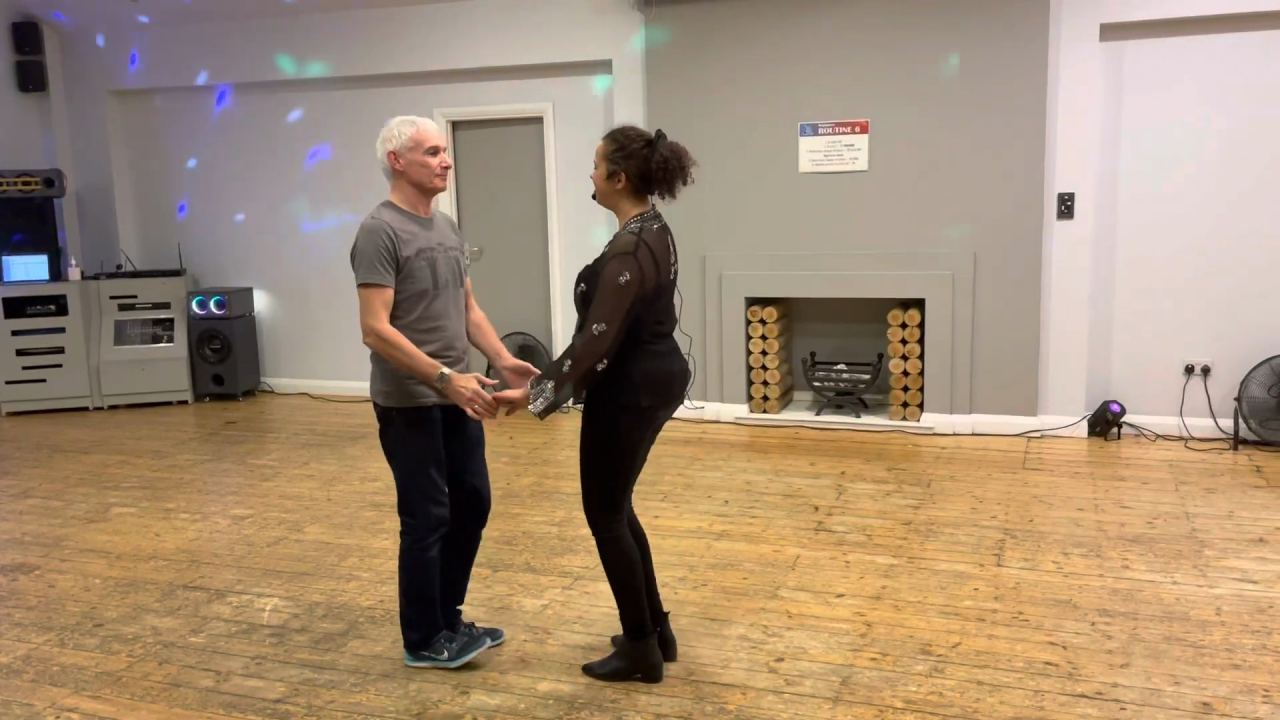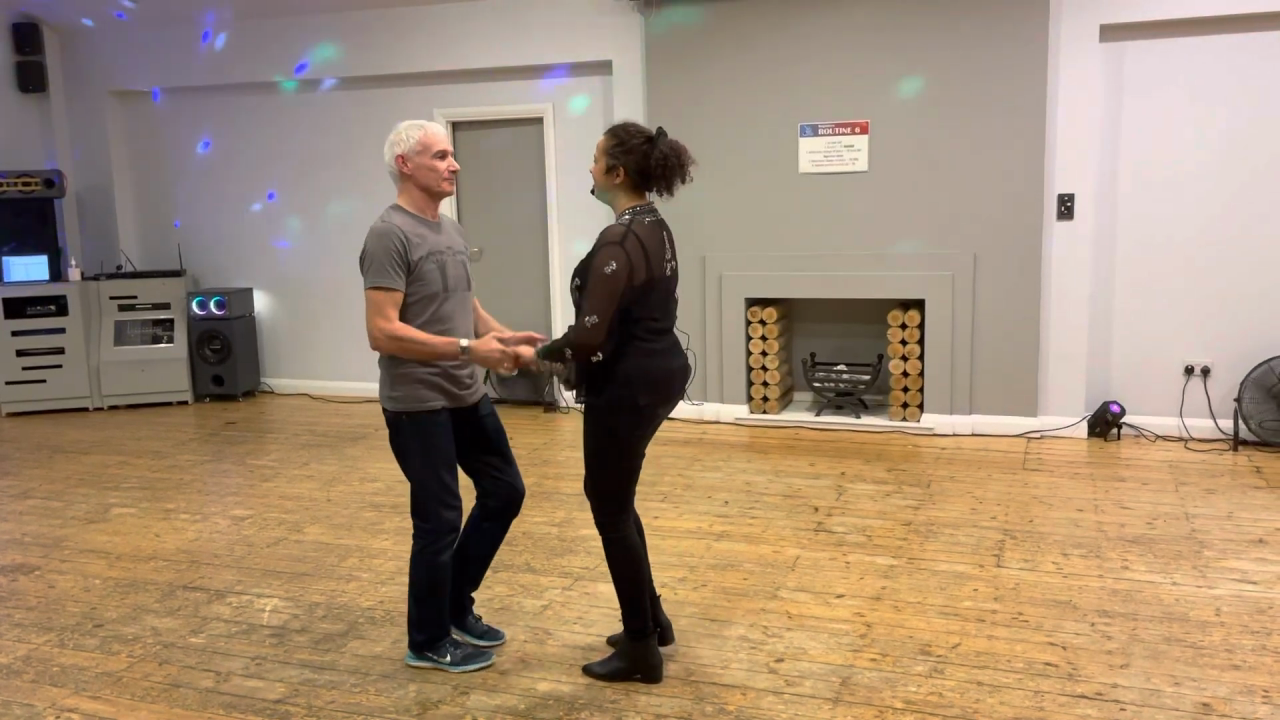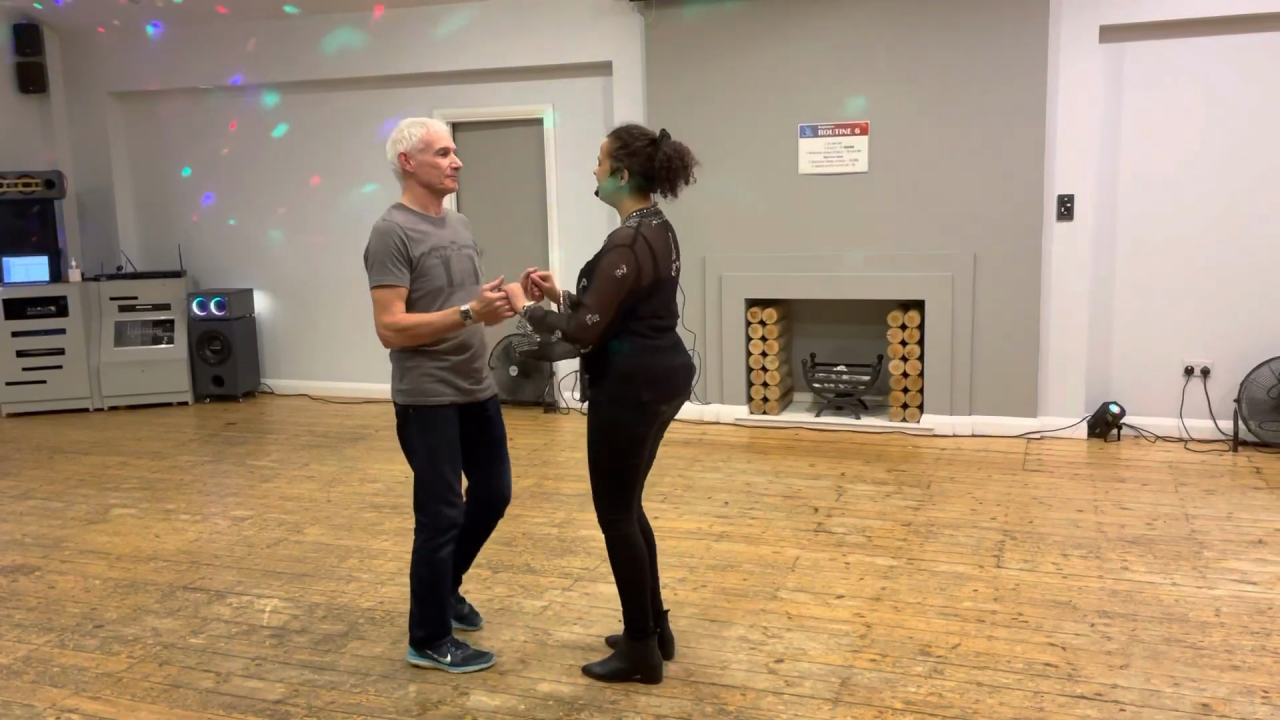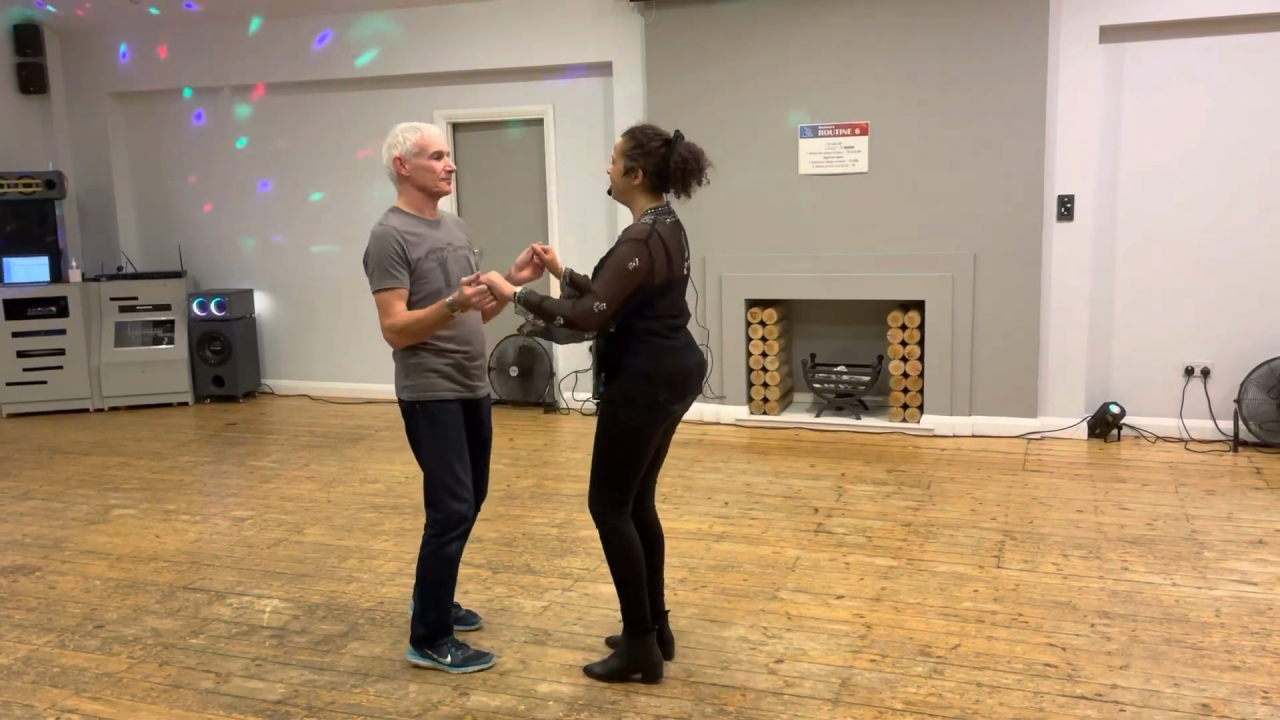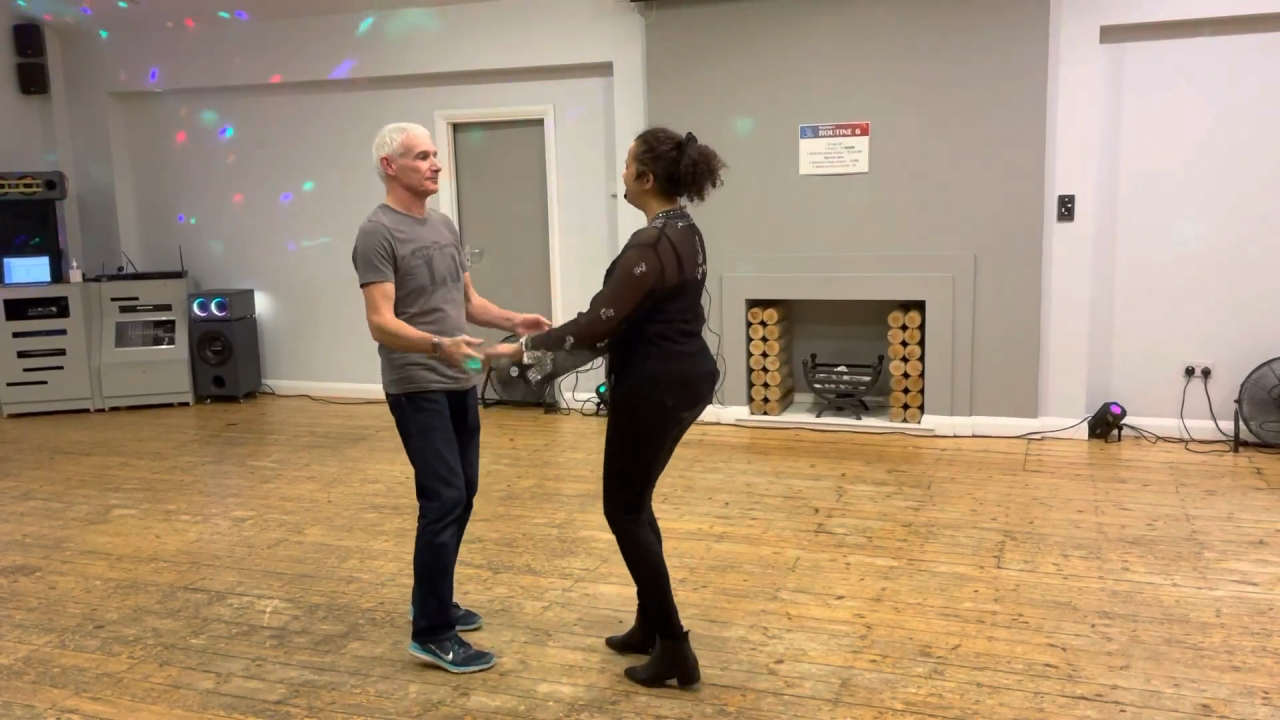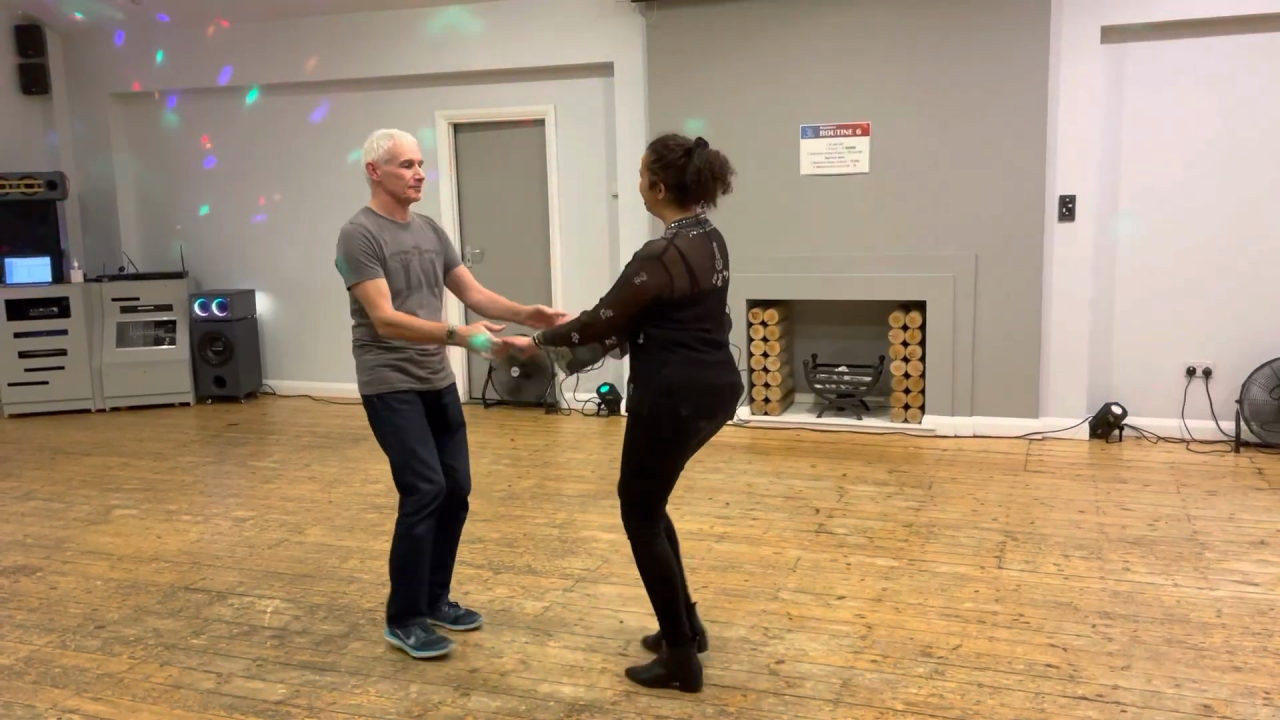
dt=0.3s
person 1, frame 1
left shoulder: (627, 248)
right shoulder: (655, 232)
left elbow: (597, 340)
left wrist: (532, 392)
right wrist: (552, 374)
left hip: (630, 390)
right hip: (658, 377)
left knee: (604, 514)
right knee: (615, 505)
left ankle: (640, 650)
right ankle: (655, 629)
person 1, frame 2
left shoulder: (618, 240)
right shoulder: (655, 228)
left elbow: (593, 334)
left wrist: (540, 353)
right wrist: (562, 345)
left hip: (628, 384)
right hip: (660, 371)
left knee: (611, 510)
right knee: (607, 494)
left ankle: (640, 648)
right ankle: (650, 618)
person 1, frame 3
left shoulder: (627, 241)
right shoulder: (657, 229)
left elbow: (588, 330)
left wrist: (528, 310)
right wrist: (561, 294)
left hip: (631, 384)
right hip: (662, 374)
left knee: (615, 512)
right knee: (624, 503)
left ankle: (640, 649)
right ankle: (654, 626)
person 1, frame 4
left shoulder: (641, 237)
right shoulder: (666, 226)
left elbow: (591, 315)
left wrist: (516, 294)
right wrist: (563, 272)
left hip: (645, 382)
right hip: (672, 373)
left knee: (609, 506)
right knee: (636, 503)
left ankle: (640, 644)
right ankle: (653, 627)
person 1, frame 5
left shoulder: (650, 242)
right shoulder: (684, 231)
left elbow: (600, 324)
left wrist: (526, 345)
right wrist: (570, 325)
left hip: (654, 386)
right hip: (686, 377)
left knee: (624, 511)
right knee: (634, 502)
left ankle: (674, 649)
right ankle: (650, 627)
person 1, frame 6
left shoulder: (662, 254)
right shoulder: (709, 239)
left elbow: (605, 324)
left wrist: (536, 341)
right wrist: (582, 320)
left hip: (674, 396)
right hip: (716, 385)
left knee: (640, 517)
right knee: (642, 496)
left ankle: (679, 655)
right ankle: (681, 623)
person 2, frame 1
left shoulder: (447, 227)
right shoulder: (379, 232)
left elbow: (468, 309)
right elbow: (375, 329)
left wrist: (502, 359)
right wrist: (443, 378)
left hip: (455, 393)
right hip: (408, 400)
left knee: (472, 502)
right knee: (426, 516)
left ankle: (445, 617)
right ankle: (423, 641)
person 2, frame 2
left shoulder: (451, 230)
right shoulder: (389, 235)
right elbow: (382, 332)
left wrist: (506, 336)
right wrist: (468, 348)
left hip: (468, 396)
right hip: (418, 404)
left knee: (506, 492)
right knee: (439, 519)
left ankle: (456, 604)
right ankle: (429, 643)
person 2, frame 3
left shoulder: (460, 225)
right shoulder: (392, 233)
right elbow: (391, 329)
left wrist: (508, 299)
right wrist: (468, 313)
left hip: (478, 389)
right hip: (428, 397)
left knee: (493, 495)
right knee: (441, 515)
left ankle: (443, 586)
right ankle: (429, 640)
person 2, frame 4
left shoulder: (455, 226)
right shoulder: (390, 236)
right elbow: (395, 330)
left wrist: (511, 281)
right wrist: (456, 303)
left hip: (473, 388)
right hip: (430, 393)
left knee: (469, 501)
right knee: (452, 508)
left ankle: (432, 599)
right ankle: (430, 639)
person 2, frame 5
left shoulder: (444, 225)
right shoulder: (378, 232)
left elbow: (467, 301)
right elbow: (381, 324)
left wrist: (512, 320)
right wrist: (442, 345)
left hip: (459, 383)
right hip: (417, 386)
left knee: (462, 495)
right knee: (444, 498)
left ankle: (431, 600)
right ankle: (433, 633)
person 2, frame 6
left shoulder: (430, 231)
right shoulder: (358, 235)
left elbow: (473, 292)
right elbow: (385, 319)
left wrist: (528, 314)
right wrist: (461, 336)
left hip: (437, 381)
right hip: (390, 386)
left knee: (454, 491)
right knee: (425, 491)
left ankle: (431, 598)
right ankle: (405, 617)
